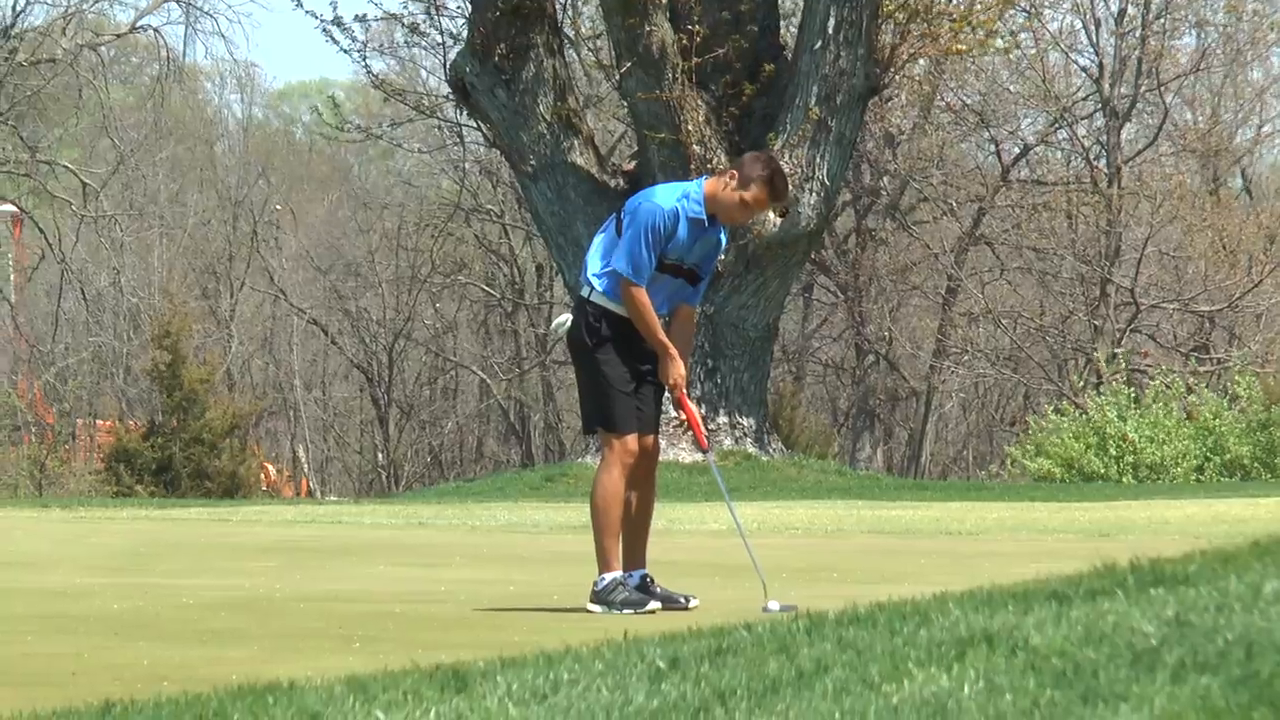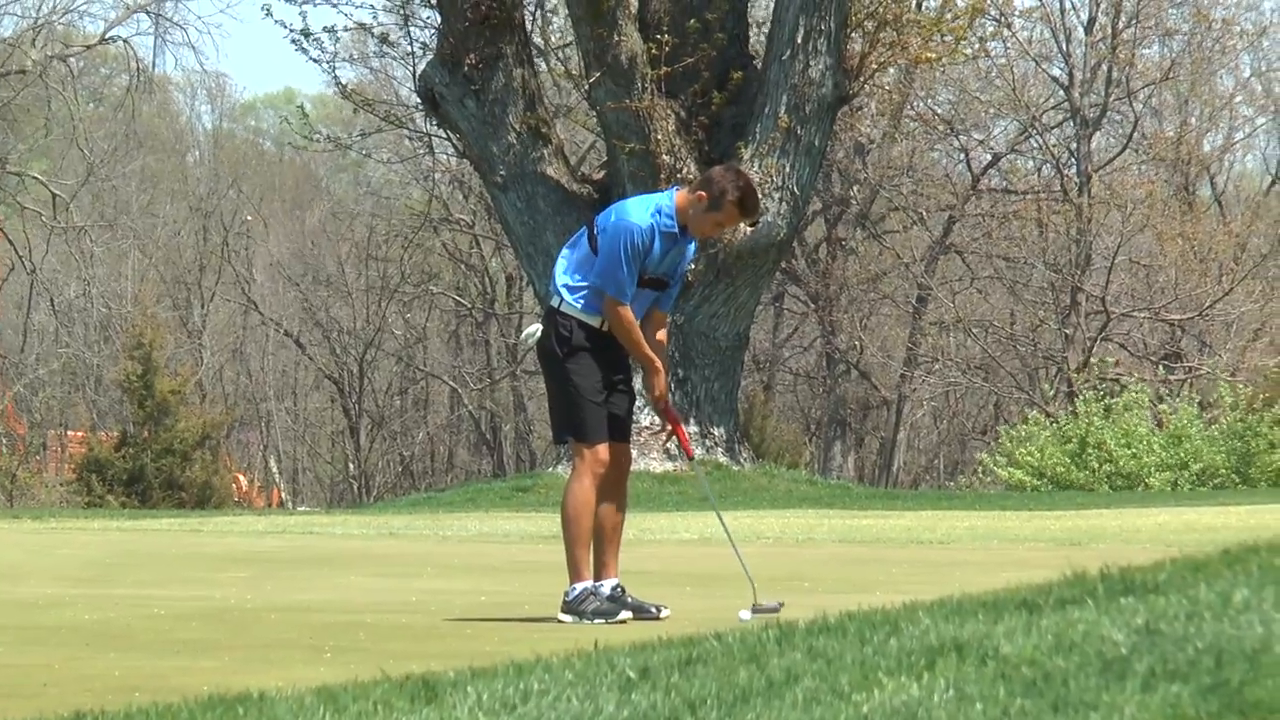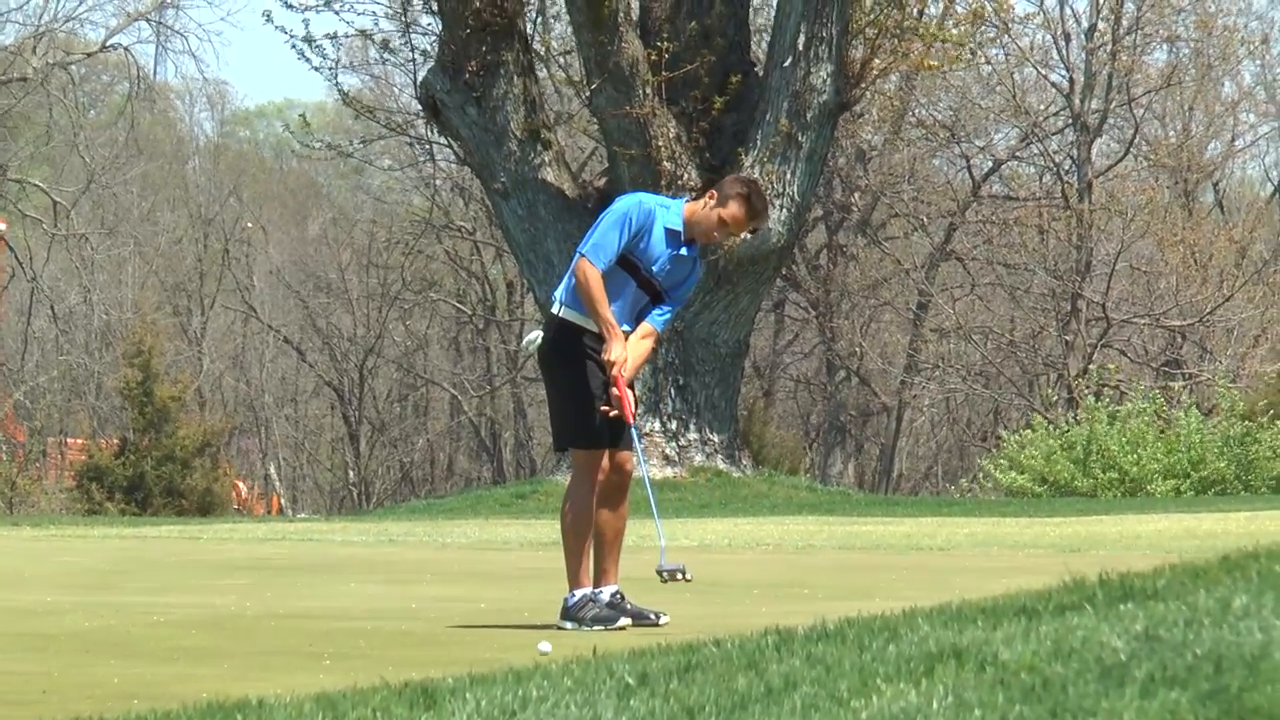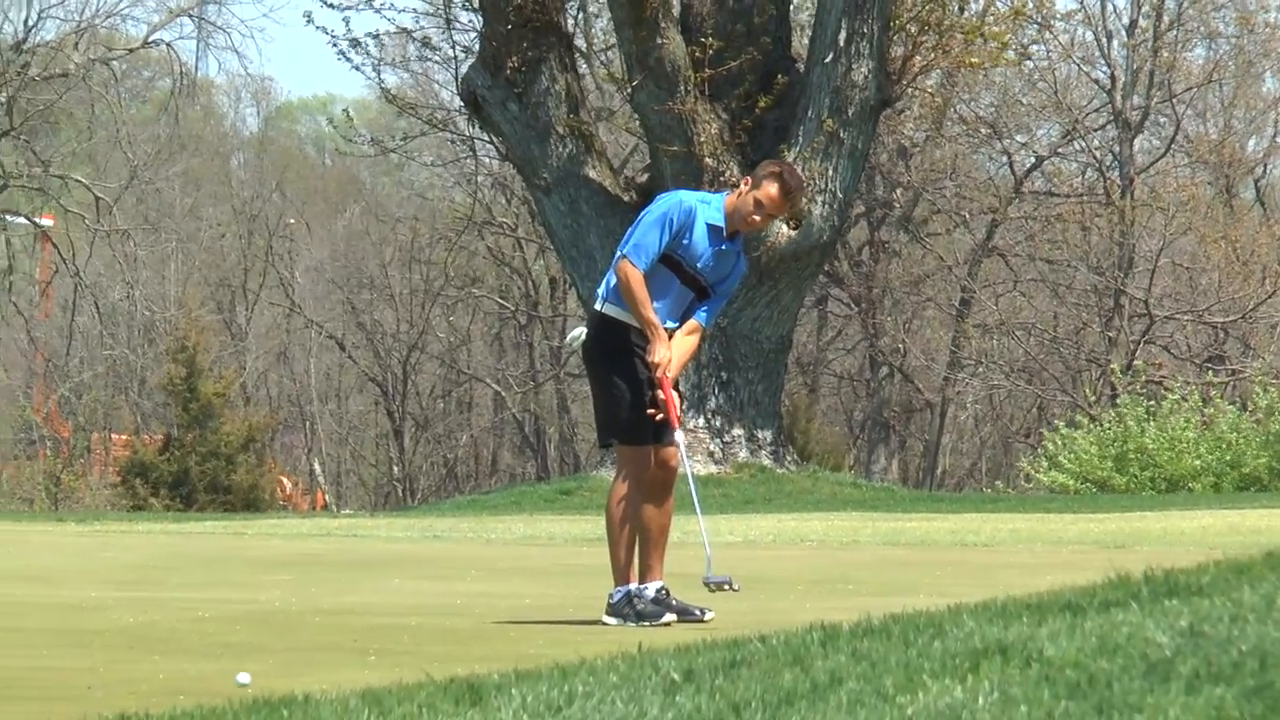
dt=1s
person 1, frame 1
left shoulder: (715, 236)
right shoulder: (659, 207)
left elbow: (684, 310)
right elbow: (630, 286)
left wrist: (679, 380)
right wrist: (668, 355)
left hip: (643, 333)
right hip: (603, 324)
left knee: (646, 454)
right knee: (622, 450)
left ankle: (636, 577)
right ankle: (607, 583)
person 1, frame 2
left shoulder: (686, 243)
right shoulder: (633, 222)
left elbow: (656, 316)
right elbow: (616, 305)
left wrist: (660, 386)
right wrist: (653, 368)
left hip: (613, 341)
right hip: (573, 334)
left knee: (618, 464)
right knee: (593, 459)
left ankle: (607, 586)
right ankle: (579, 593)
person 1, frame 3
left shoulder: (691, 267)
right shoulder: (639, 209)
left elbow: (648, 331)
right elbow: (586, 267)
left wrist: (623, 379)
right wrist: (612, 337)
left hip: (616, 348)
right hip: (573, 335)
left knee: (620, 468)
right knee: (591, 466)
left ankle: (606, 592)
right ankle: (578, 599)
person 1, frame 4
left shoulder: (734, 263)
right shoulder: (680, 206)
left elbow: (693, 327)
right elbow: (627, 266)
left wrist: (670, 378)
right wrist: (657, 338)
left hip: (660, 346)
right hip: (618, 332)
left knee: (665, 464)
right knee: (635, 462)
left ankle: (651, 589)
right ankle: (622, 594)
